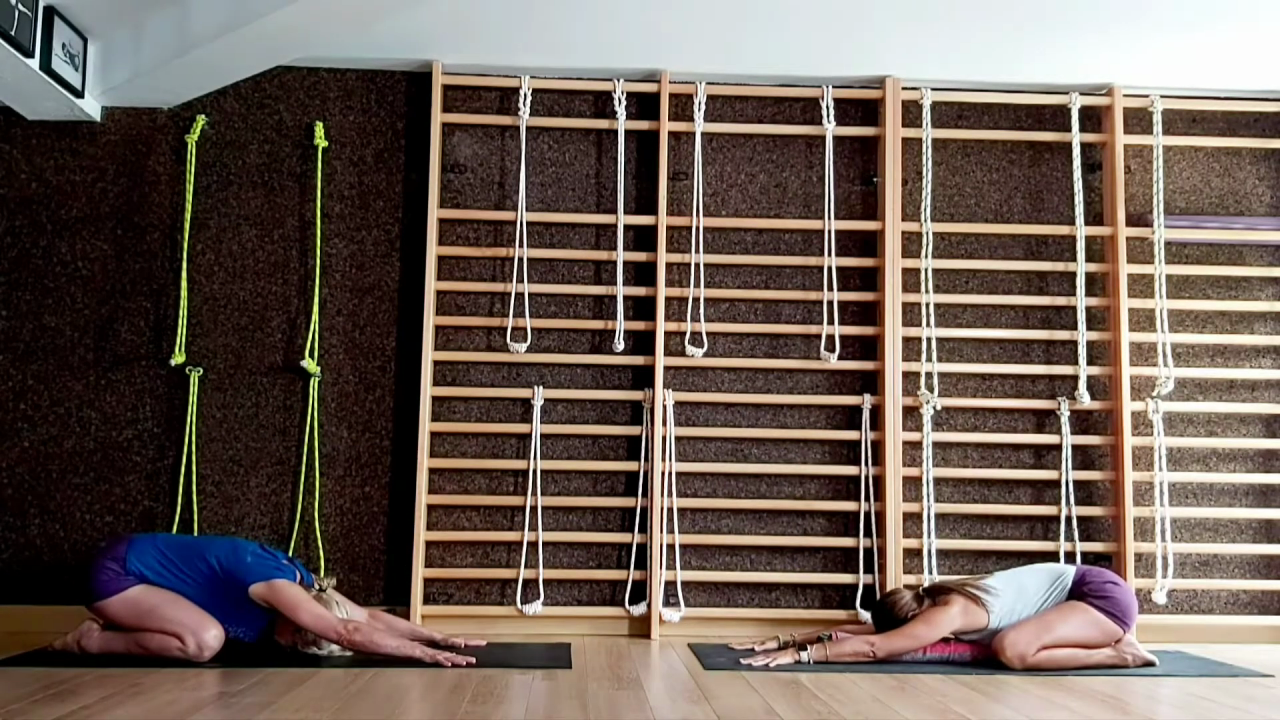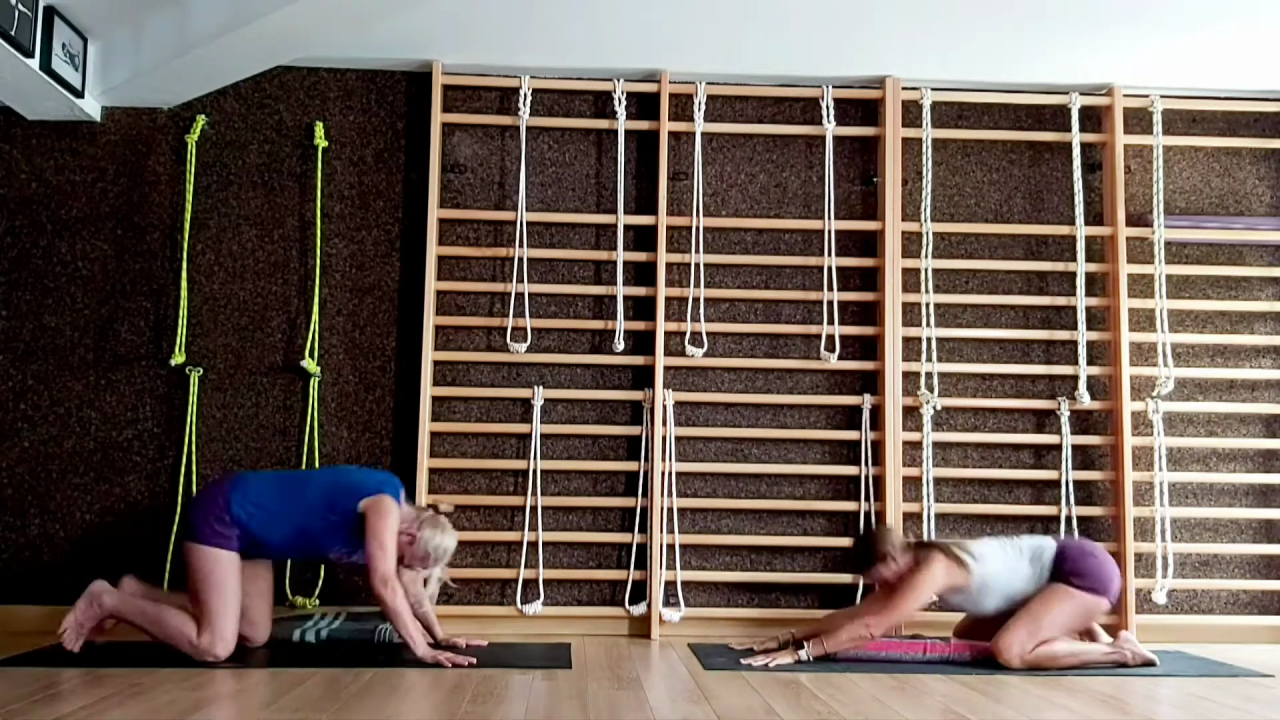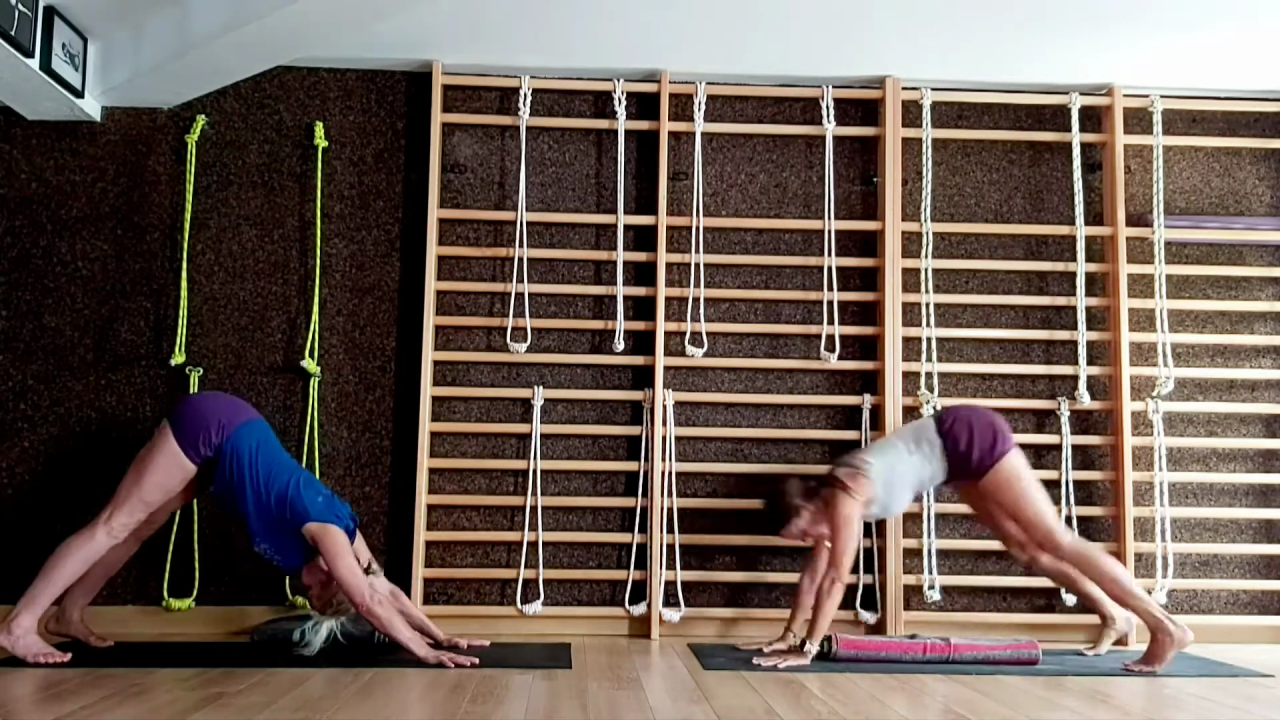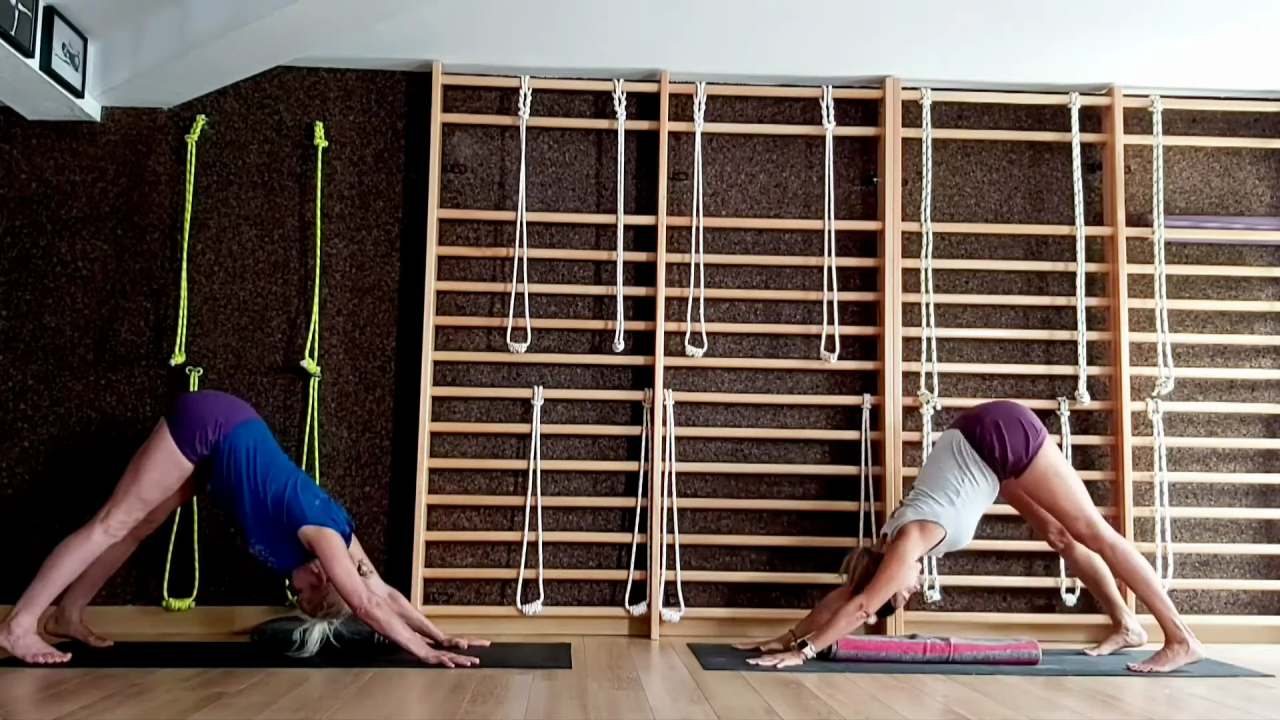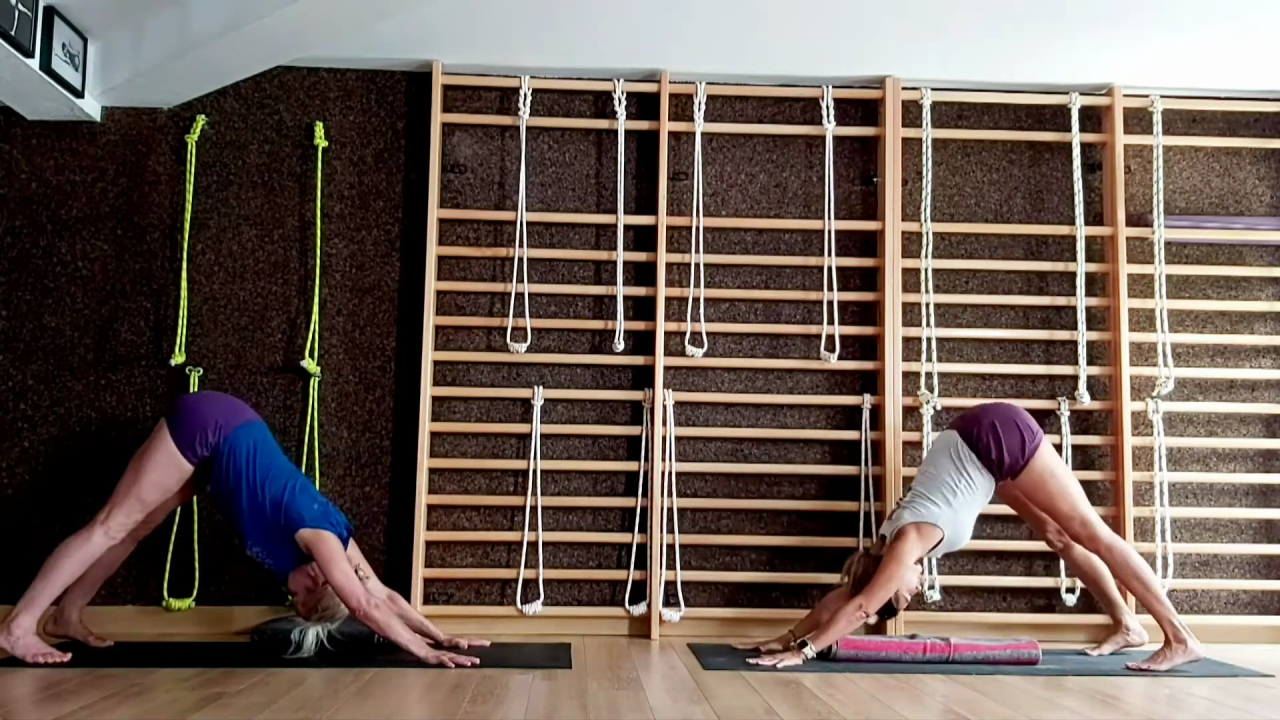
dt=0.1s
person 1, frame 1
left shoulder: (298, 580)
right shoulder: (274, 585)
left elbow: (367, 615)
right elbow: (348, 633)
left wrist: (439, 637)
right wrist: (425, 653)
left hip: (140, 563)
right hip: (117, 573)
left knee: (214, 630)
right knee: (205, 641)
left ankle: (121, 624)
right ankle: (93, 639)
person 1, frame 2
left shoulder: (393, 509)
right shoulder: (385, 505)
left elbow: (407, 587)
right elbow: (387, 585)
left wrist: (444, 636)
right wrist: (426, 652)
left hip: (247, 523)
right hip: (220, 517)
left knee: (254, 635)
right knee: (215, 646)
left ankle: (137, 596)
right ankle: (107, 600)
person 1, frame 3
left shoulder: (340, 532)
right shoulder: (328, 529)
left elbow: (379, 591)
right elbow: (368, 603)
left wrist: (443, 635)
right wrist: (423, 650)
left hip: (225, 430)
right hip: (209, 425)
left knee: (141, 529)
right knee: (116, 525)
left ankle: (68, 615)
person 1, frame 4
left shoulder: (338, 535)
right shoulder: (322, 532)
left elbow: (384, 594)
right elbow: (367, 605)
left wrist: (442, 636)
right wrist: (426, 652)
left hip: (222, 431)
right hip: (208, 423)
left knee: (138, 527)
right knee: (115, 522)
left ankle: (66, 616)
person 1, frame 5
left shoulder: (336, 540)
right shoulder: (321, 537)
left elbow: (383, 596)
right elbow: (367, 607)
left wrist: (443, 637)
right wrist: (425, 652)
left hip: (220, 430)
right hip: (209, 424)
left knee: (136, 528)
right knee: (114, 524)
left ankle: (65, 617)
person 2, frame 1
left shoulder: (948, 613)
right shoulder: (930, 602)
left elbow: (872, 646)
right elbow: (854, 629)
left wrist: (799, 653)
right wrist: (785, 640)
left hip: (1104, 594)
right hip: (1083, 588)
left knee: (1011, 650)
right knee: (997, 641)
left ankle: (1117, 654)
right ankle: (1107, 640)
person 2, frame 2
left shoulder: (933, 571)
right shoulder: (925, 564)
left elbow: (873, 627)
right elbow: (867, 611)
left wrist: (798, 650)
right wrist: (784, 640)
left hip: (1084, 568)
right hip: (1058, 571)
left knee: (1011, 650)
right knee: (973, 633)
left ankle: (1119, 649)
right ankle: (1093, 636)
person 2, frame 3
left shoulder: (844, 494)
right shoulder: (829, 507)
left elbow: (837, 575)
right elbow: (816, 569)
left wrist: (808, 647)
right wrist: (790, 636)
left hip: (972, 436)
right hip: (957, 441)
left knee: (1052, 541)
right knee: (1022, 546)
left ankle: (1166, 628)
right ankle: (1113, 617)
person 2, frame 4
left shoulder: (911, 538)
right shoulder: (895, 543)
left elbow: (861, 607)
right elbow: (841, 596)
left wrist: (804, 651)
right wrist: (789, 637)
left hip: (1005, 431)
right hip: (985, 438)
left knee: (1093, 531)
right knee: (1060, 535)
left ankle: (1182, 640)
right ankle: (1126, 627)
person 2, frame 5
left shoulder: (908, 541)
right shoulder: (894, 544)
left elbow: (859, 607)
right elbow: (840, 596)
left wrist: (804, 651)
right wrist: (788, 638)
left hip: (998, 434)
right hip: (982, 438)
left knee: (1090, 532)
right knee: (1058, 535)
left ankle: (1181, 639)
right ankle: (1127, 627)
